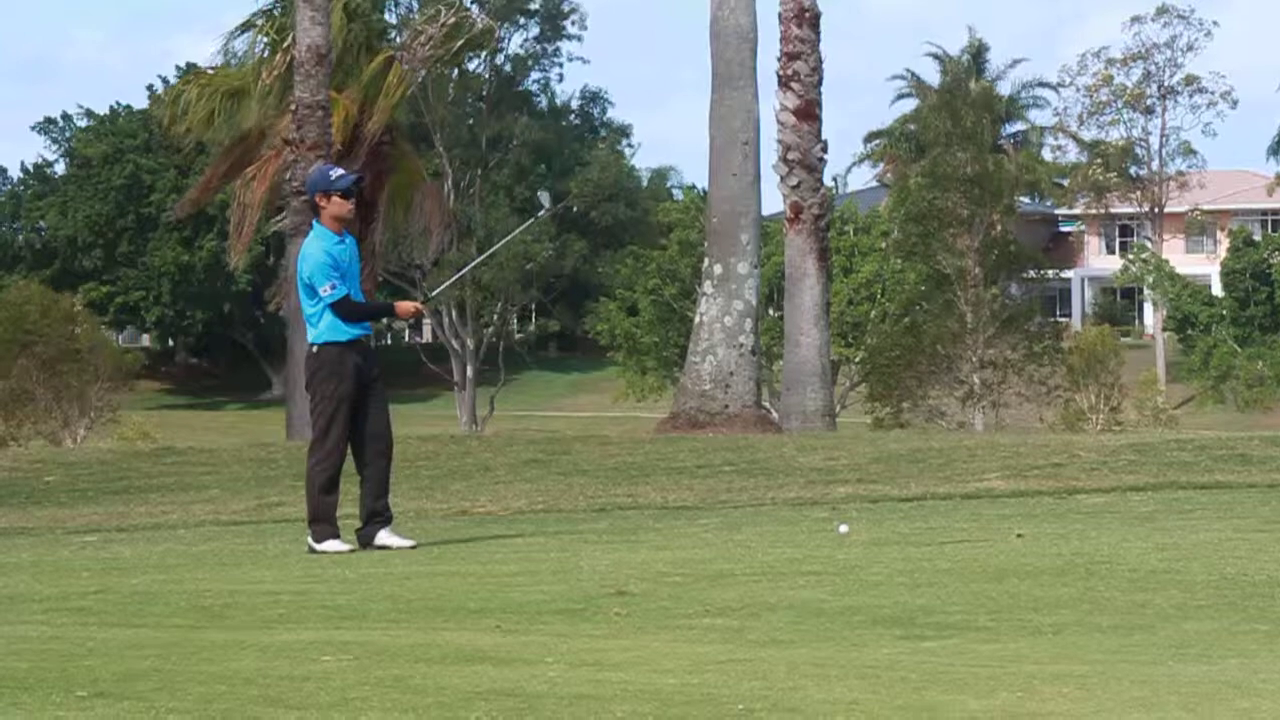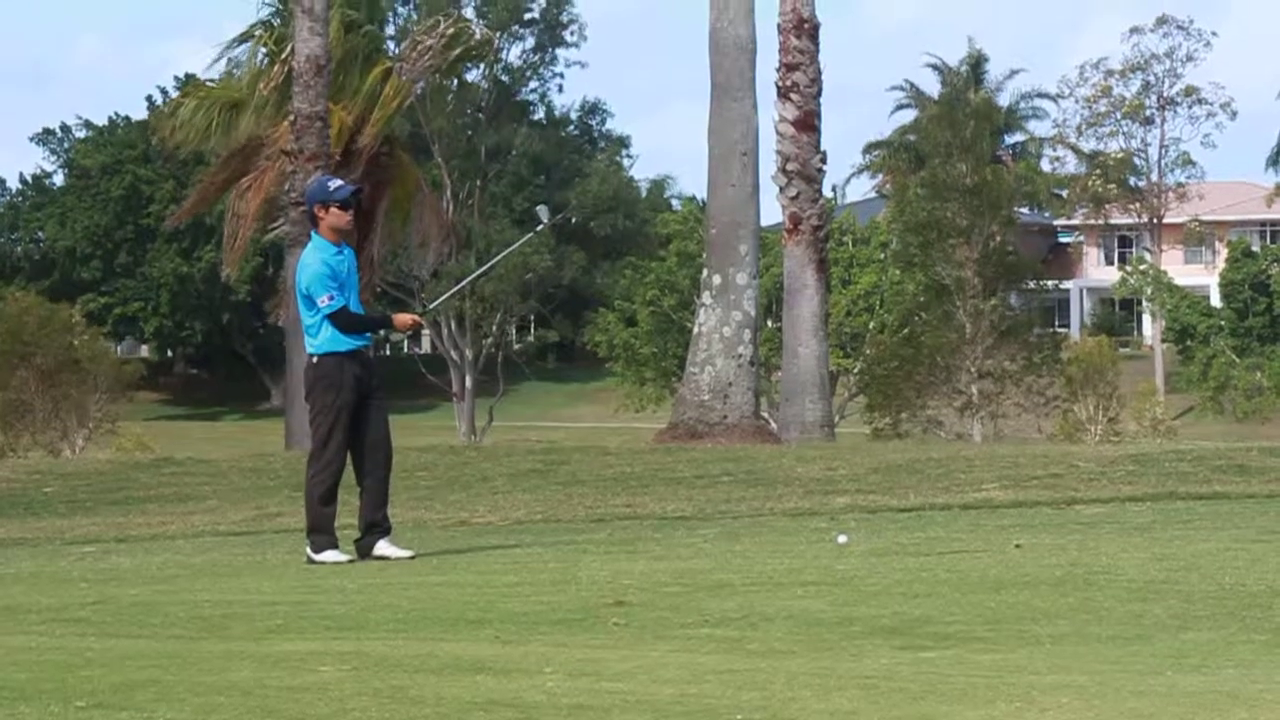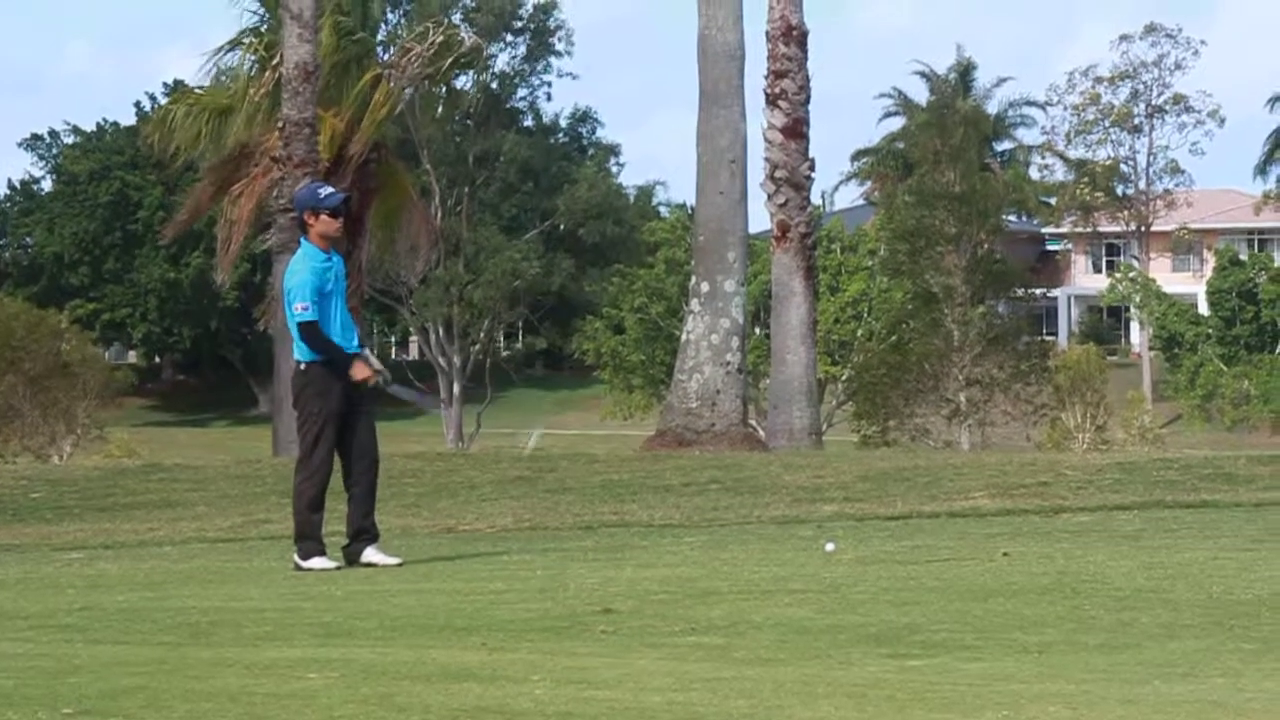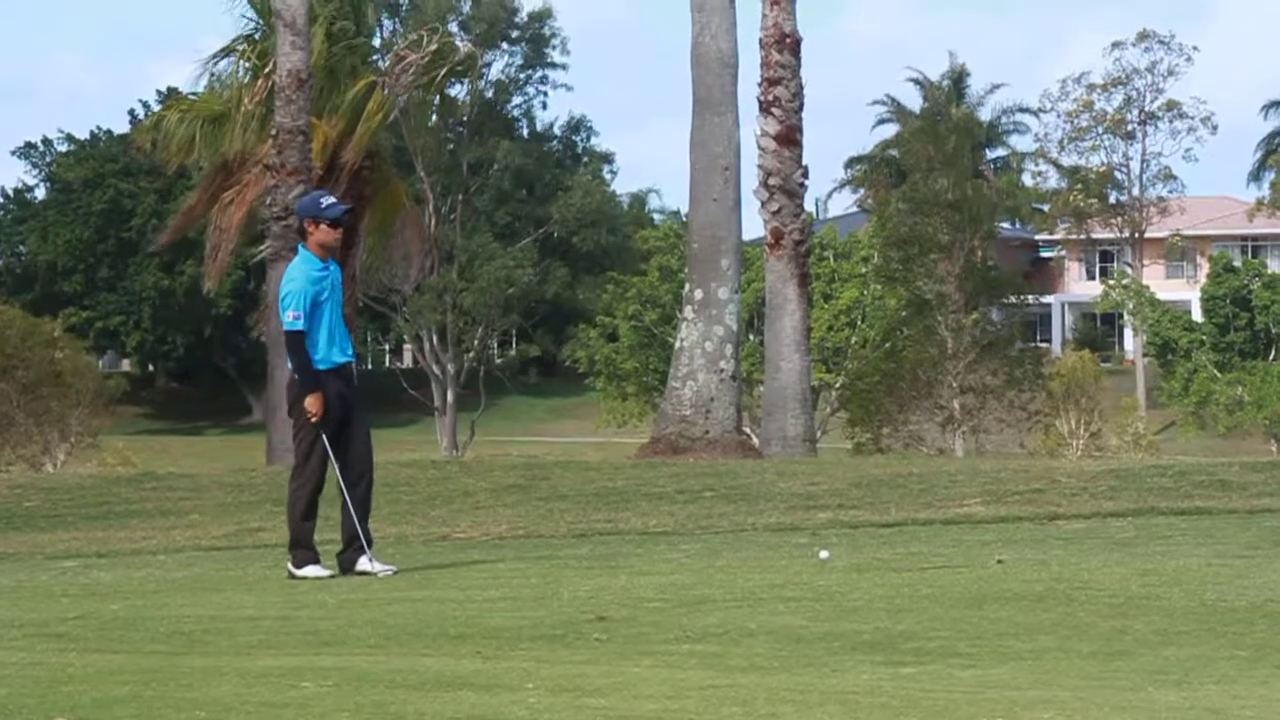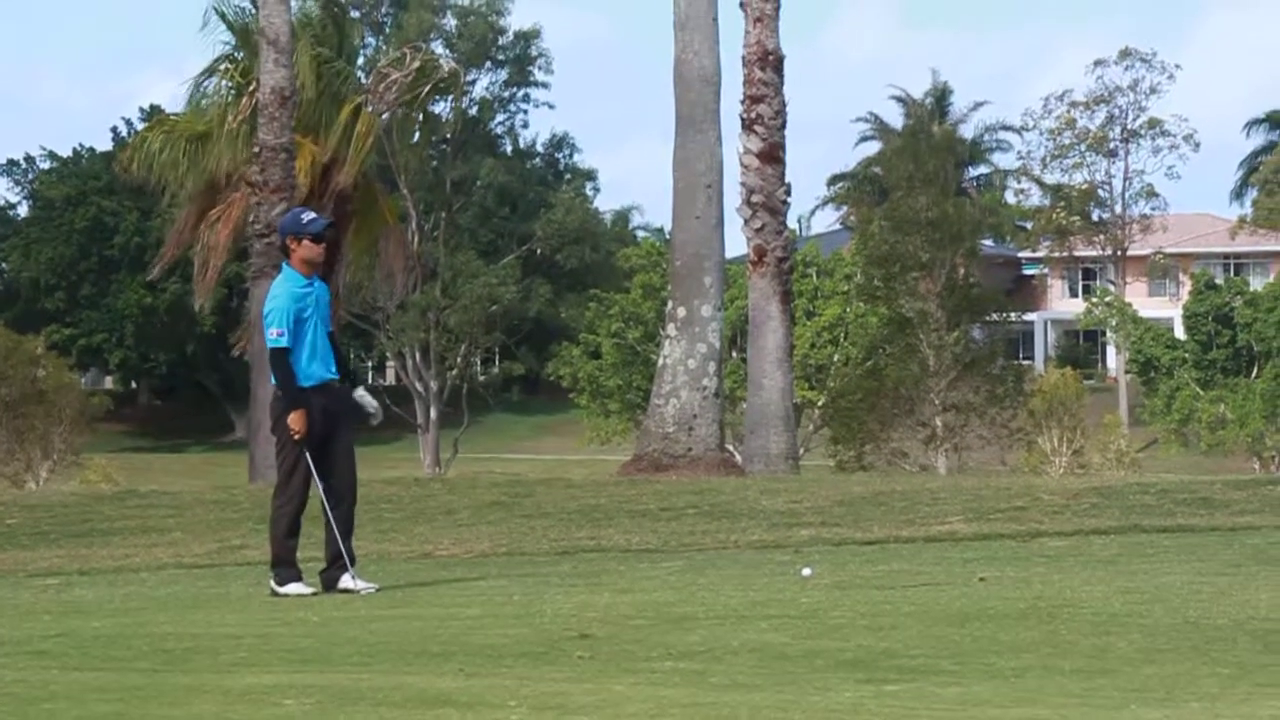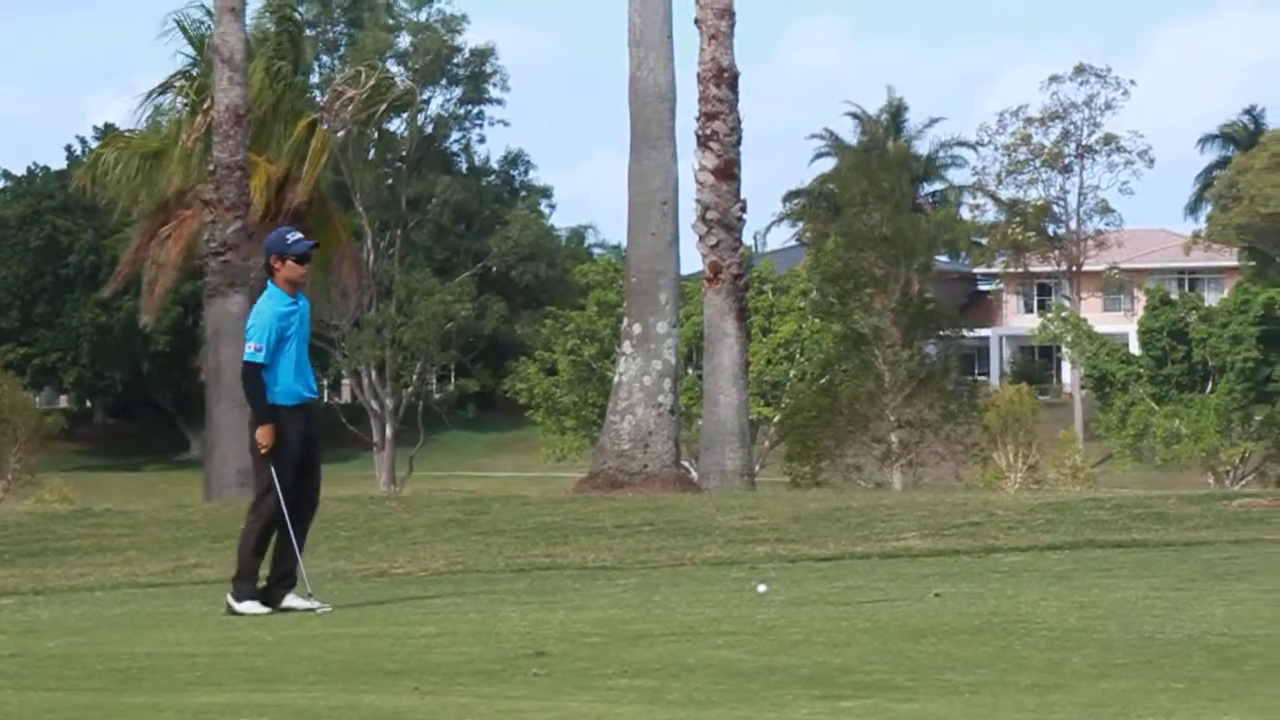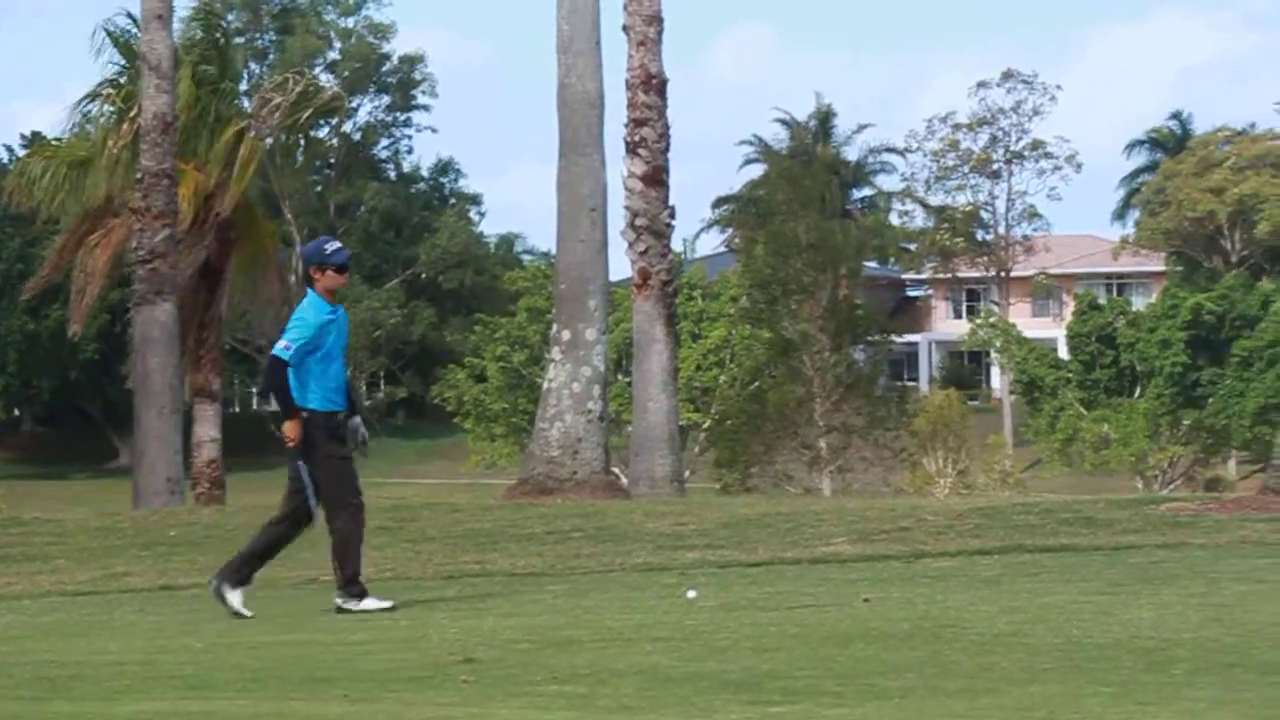
dt=0.7s
person 1, frame 1
left shoulder: (348, 242)
right shoulder: (317, 252)
right elbow: (344, 308)
left wrist: (390, 311)
right wrist: (393, 310)
left hip: (361, 351)
right hip: (331, 356)
left knee: (376, 442)
right knee: (329, 447)
left ankle: (376, 526)
right ankle: (321, 532)
person 1, frame 2
left shoulder: (346, 253)
right shoulder: (316, 263)
right elbow: (341, 319)
left wrist: (385, 325)
right wrist: (390, 322)
left hip: (360, 360)
right hip: (330, 367)
left knee: (376, 451)
right knee: (328, 457)
left ankle: (374, 536)
right ankle: (320, 542)
person 1, frame 3
left shoulder: (335, 260)
right shoulder: (304, 269)
right elbow: (307, 332)
left wrist: (361, 356)
right wrist: (350, 365)
left hip: (346, 371)
right hip: (320, 375)
left knee: (363, 458)
right knee: (315, 464)
left ankle: (362, 543)
right ankle: (308, 549)
person 1, frame 4
left shoulder: (333, 269)
right shoulder: (300, 277)
right elbow: (294, 340)
right wrist: (311, 391)
left hip: (343, 377)
right hip: (315, 383)
left knee: (359, 467)
right knee: (310, 473)
left ankle: (355, 552)
right ankle: (302, 557)
person 1, frame 5
left shoulder: (320, 288)
right shoulder: (283, 294)
right elbow: (278, 357)
left wrist: (354, 388)
right wrist: (295, 408)
left hip: (330, 395)
right hip: (299, 400)
left knee: (343, 485)
right knee: (293, 491)
left ankle: (338, 570)
right ankle: (284, 575)
person 1, frame 6
left shoulder: (302, 305)
right shoulder: (268, 310)
right elbow: (251, 372)
right wrist: (264, 422)
left hip: (304, 415)
right hip: (277, 419)
left knee: (303, 506)
right knee: (269, 507)
left ankle: (280, 589)
right ankle: (243, 591)
person 1, frame 7
left shoulder: (337, 314)
right shoulder: (309, 317)
right elbow: (275, 368)
left wrist: (353, 415)
right wrist: (291, 417)
left hip: (330, 423)
right hip: (312, 425)
left knee: (297, 514)
right knee: (346, 508)
left ankle: (233, 578)
right ankle: (350, 592)
